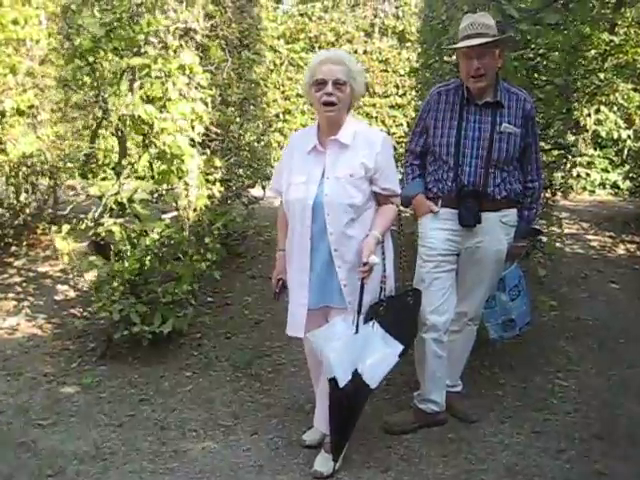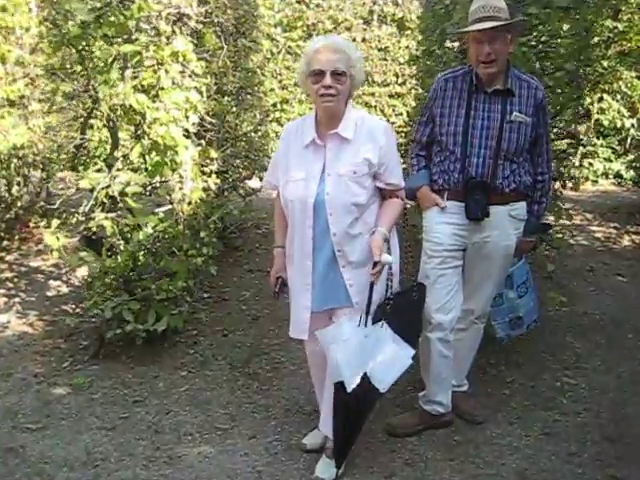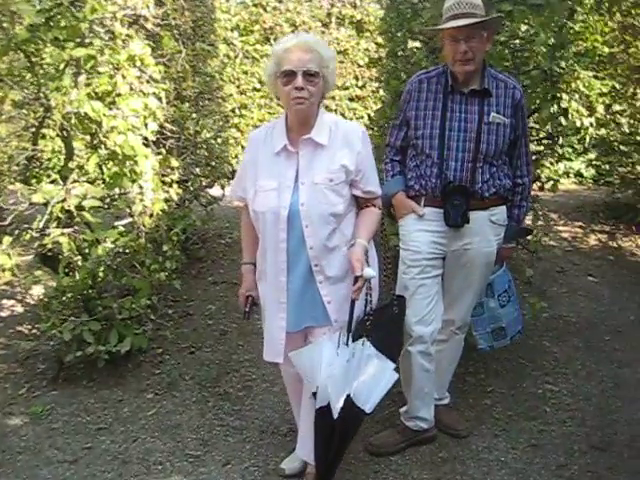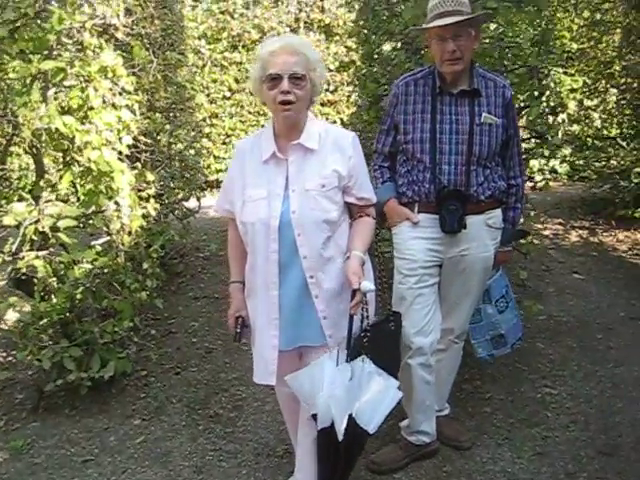
dt=0.3s
person 1, frame 1
left shoulder: (521, 105)
right shoulder: (438, 98)
left elbow: (531, 174)
right elbow: (414, 154)
left wrist: (522, 229)
right wrist: (415, 194)
left hip: (493, 223)
right hip: (441, 217)
left knee: (467, 313)
right knee: (433, 315)
left ankle: (450, 386)
right ankle: (429, 402)
person 1, frame 2
left shoulder: (532, 93)
right shoulder: (445, 85)
left elbow: (541, 166)
right elbow: (420, 145)
left wrist: (531, 225)
right wrist: (420, 186)
left hip: (502, 217)
right hip: (447, 211)
left knee: (475, 311)
right knee: (438, 313)
left ankle: (456, 386)
right ankle: (435, 403)
person 1, frame 3
left shoulder: (509, 93)
right shoulder: (419, 87)
left elbow: (520, 168)
right elbow: (393, 149)
left wrist: (510, 230)
right wrist: (395, 193)
left hip: (481, 222)
right hip: (424, 218)
left knee: (455, 321)
right knee: (419, 325)
left ankle: (438, 399)
right ankle: (418, 418)
person 1, frame 4
left shoulder: (499, 93)
right shoulder: (405, 90)
left elbow: (513, 170)
right elbow: (382, 156)
left wrist: (507, 234)
right wrist: (387, 200)
left hip: (477, 228)
right hip: (418, 225)
left knee: (453, 330)
right knee: (417, 336)
left ankle: (437, 411)
right ankle: (420, 432)
person 2, frame 1
left shoulder: (373, 141)
right shoulder: (296, 143)
left elbow: (389, 201)
right elbow: (285, 205)
left wrist: (373, 237)
right wrist: (281, 254)
left hip: (352, 266)
right hip: (308, 266)
right knee: (314, 347)
left ankle: (332, 433)
right ankle: (327, 419)
person 2, frame 2
left shoulder: (376, 132)
right shoulder: (292, 134)
left elbow: (394, 195)
right elbow: (282, 199)
left wrist: (380, 234)
right wrist: (280, 251)
left hip: (356, 266)
right hip: (309, 265)
right knee: (316, 347)
left ankle: (334, 438)
right ankle: (329, 421)
person 2, frame 3
left shoulder: (351, 137)
right shoulder: (259, 141)
left elbow: (370, 204)
right elbow: (250, 211)
left wrist: (359, 245)
right wrist: (248, 267)
left hip: (334, 280)
right hip: (282, 281)
right knee: (293, 367)
person 2, frame 4
left shoulder: (342, 143)
right shoulder: (245, 152)
left elbow: (363, 212)
right elbow: (237, 226)
left wrist: (355, 257)
right wrist: (237, 287)
left hip: (329, 296)
right hip: (274, 298)
right knee: (288, 389)
